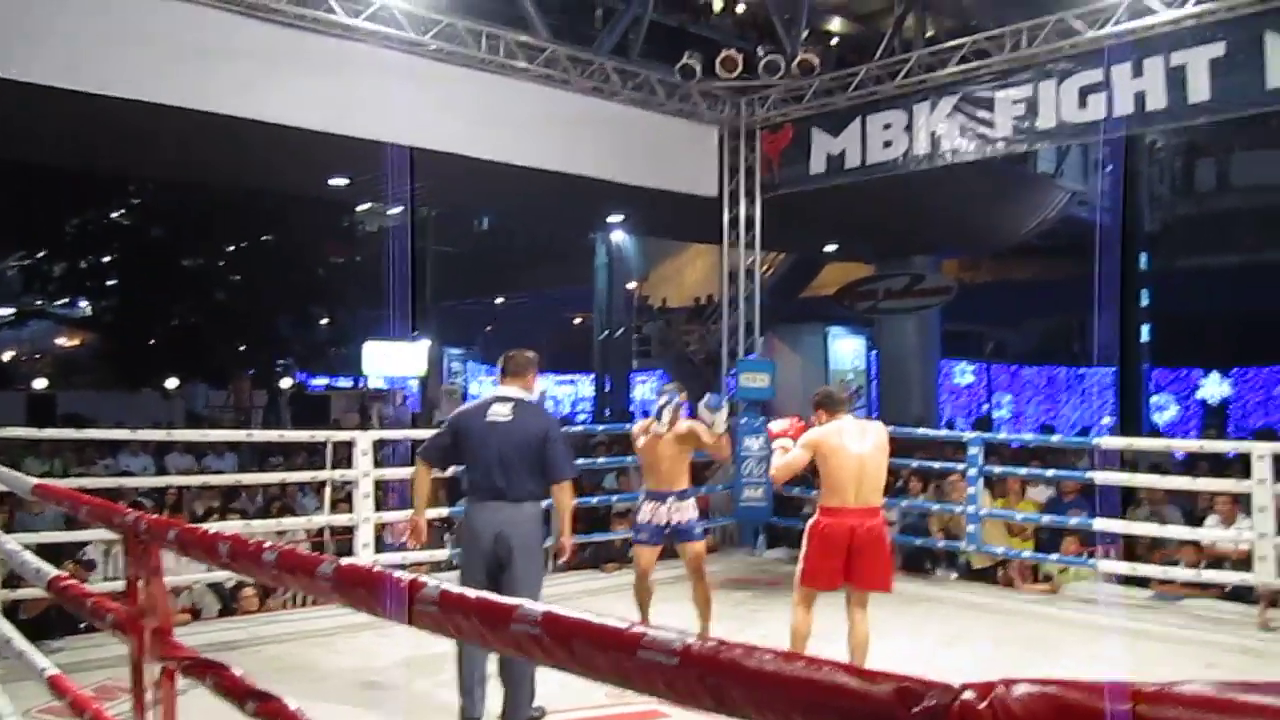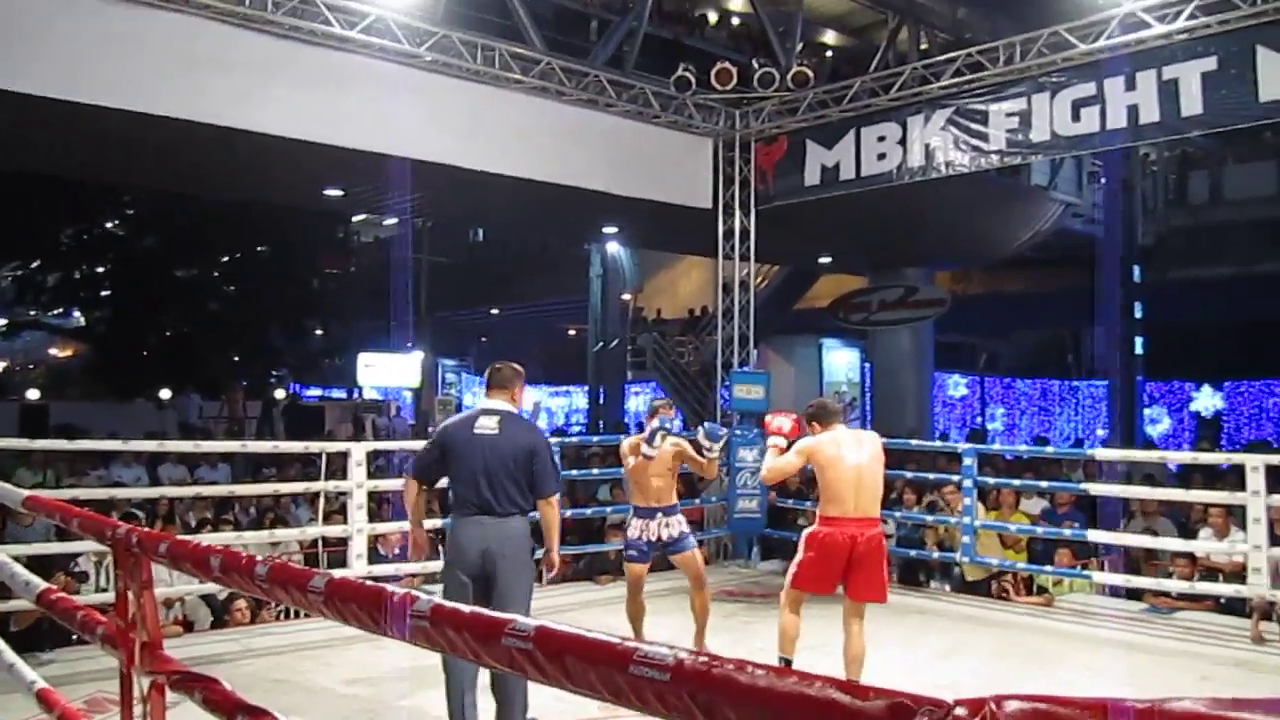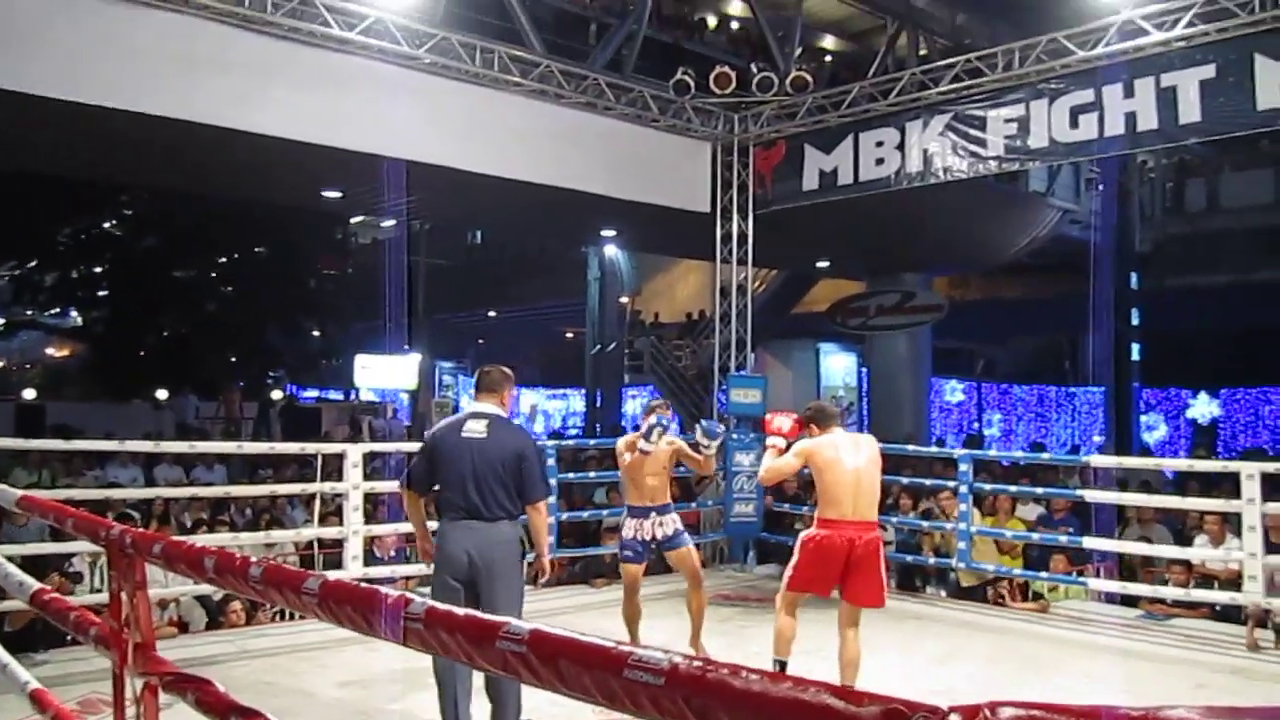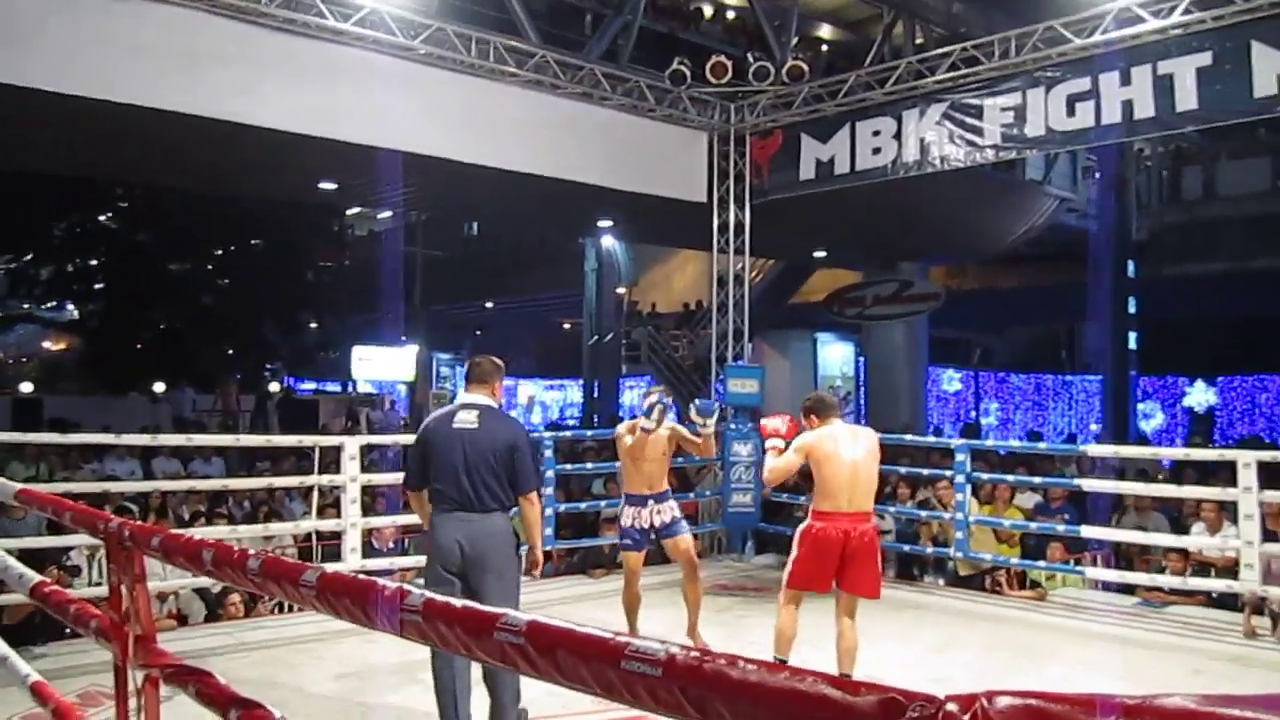
dt=0.1s
person 1, frame 1
left shoulder: (466, 416)
right shoulder: (542, 421)
left elbow: (424, 463)
right elbow: (560, 485)
left wrist: (419, 515)
right wrist: (565, 532)
left hip: (477, 517)
right hip: (522, 521)
person 1, frame 2
left shoulder: (452, 429)
right shoulder: (530, 434)
left elbow: (414, 483)
right elbow: (547, 501)
left wrist: (416, 529)
right wrist: (552, 547)
left hip: (464, 533)
right hip: (510, 535)
person 1, frame 3
left shoulder: (440, 433)
right shoulder: (518, 438)
left elbow: (411, 492)
right elbow: (536, 506)
left wrist: (423, 536)
right wrist: (542, 552)
left hip: (452, 539)
right hip: (499, 540)
person 1, frame 4
left shoulder: (432, 425)
right shoulder: (510, 429)
left elbow: (414, 490)
right elbow: (527, 497)
right wrist: (535, 545)
left hip: (445, 531)
right hip: (492, 531)
person 2, frame 1
left shoulder: (817, 435)
right shoulder: (879, 430)
left elbow: (777, 474)
left wrist: (781, 444)
left hip: (831, 522)
right hip: (871, 523)
left knee: (803, 600)
right knee: (858, 608)
person 2, frame 2
left shoulder: (813, 445)
right shoulder: (874, 440)
left elbow: (767, 476)
left wrist: (775, 444)
left hip: (831, 532)
right hip: (869, 533)
left knee: (790, 600)
right knee: (854, 620)
person 2, frame 3
left shoulder: (812, 447)
right shoulder: (870, 443)
left elbow: (766, 476)
left wrist: (774, 443)
left hip: (828, 535)
right hip: (867, 537)
left knee: (786, 602)
right knee: (850, 625)
left ankle: (778, 677)
person 2, frame 4
left shoulder: (810, 440)
right shoulder: (869, 436)
left elbow: (770, 477)
left wrist: (773, 443)
left hip: (824, 527)
right hip: (862, 529)
left knee: (789, 600)
right knee: (846, 615)
right ankle: (844, 682)
person 3, frame 1
left shoulder: (691, 428)
right shoulder: (642, 428)
left elbow: (722, 454)
right elbow: (644, 455)
left wrist: (718, 424)
right wrist: (659, 424)
left hip: (683, 503)
right hip: (653, 503)
left knee: (698, 571)
right knee: (642, 572)
left ankle: (705, 631)
right ankle: (644, 622)
person 3, frame 2
left shoulder: (678, 445)
right shoulder: (630, 445)
left elbow: (709, 473)
right elbow: (634, 476)
left wrist: (712, 450)
right wrist: (650, 447)
left hip: (672, 518)
right hip: (641, 520)
left knee: (699, 579)
right knee: (634, 588)
left ankle: (700, 641)
right ankle: (638, 639)
person 3, frame 3
left shoulder: (674, 444)
right shoulder: (626, 443)
left elbow: (706, 470)
right elbow: (630, 471)
left wrist: (709, 447)
right wrist: (647, 442)
left hip: (666, 517)
right hip: (636, 520)
left knee: (696, 576)
right knee: (630, 590)
left ankle: (696, 640)
right ankle: (634, 642)
person 3, frame 4
left shoulder: (673, 430)
right shoulder: (625, 430)
left elbow: (707, 453)
right elbow: (632, 453)
left wrist: (707, 426)
right wrist: (648, 421)
left hip: (664, 505)
right hip: (634, 507)
left knee: (691, 565)
right knee: (631, 577)
left ankle: (693, 630)
right ankle: (633, 632)
